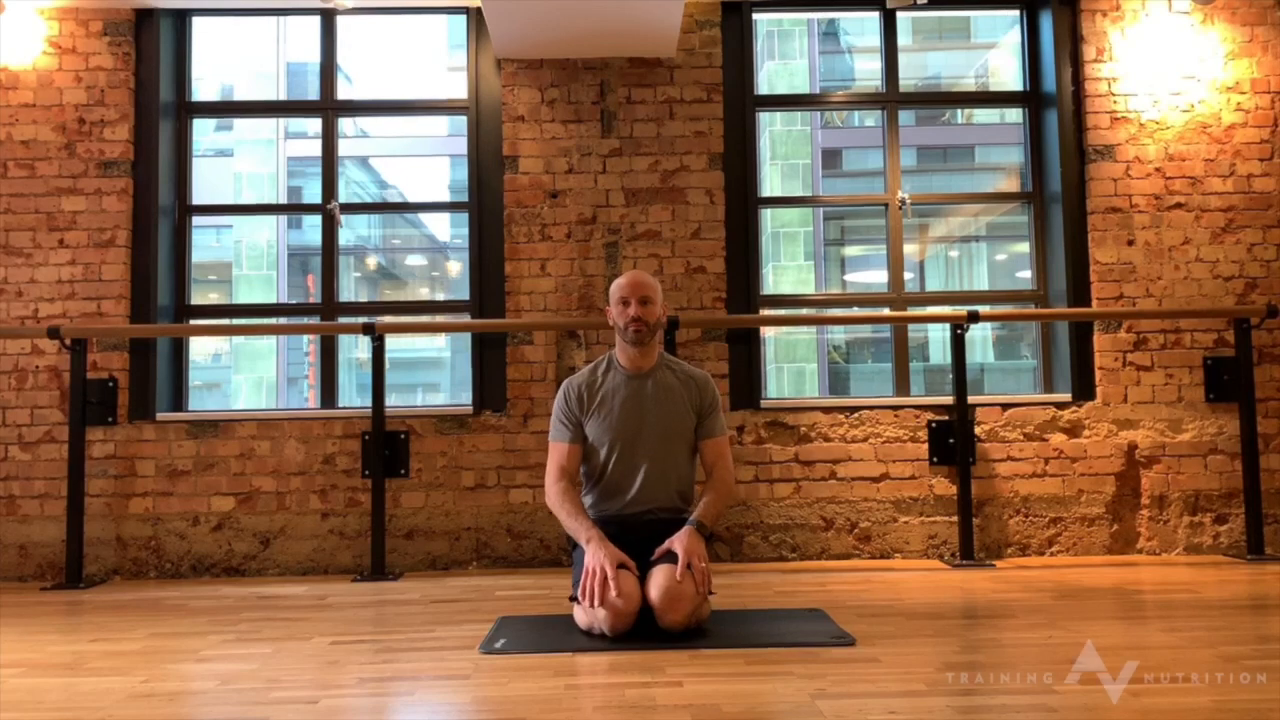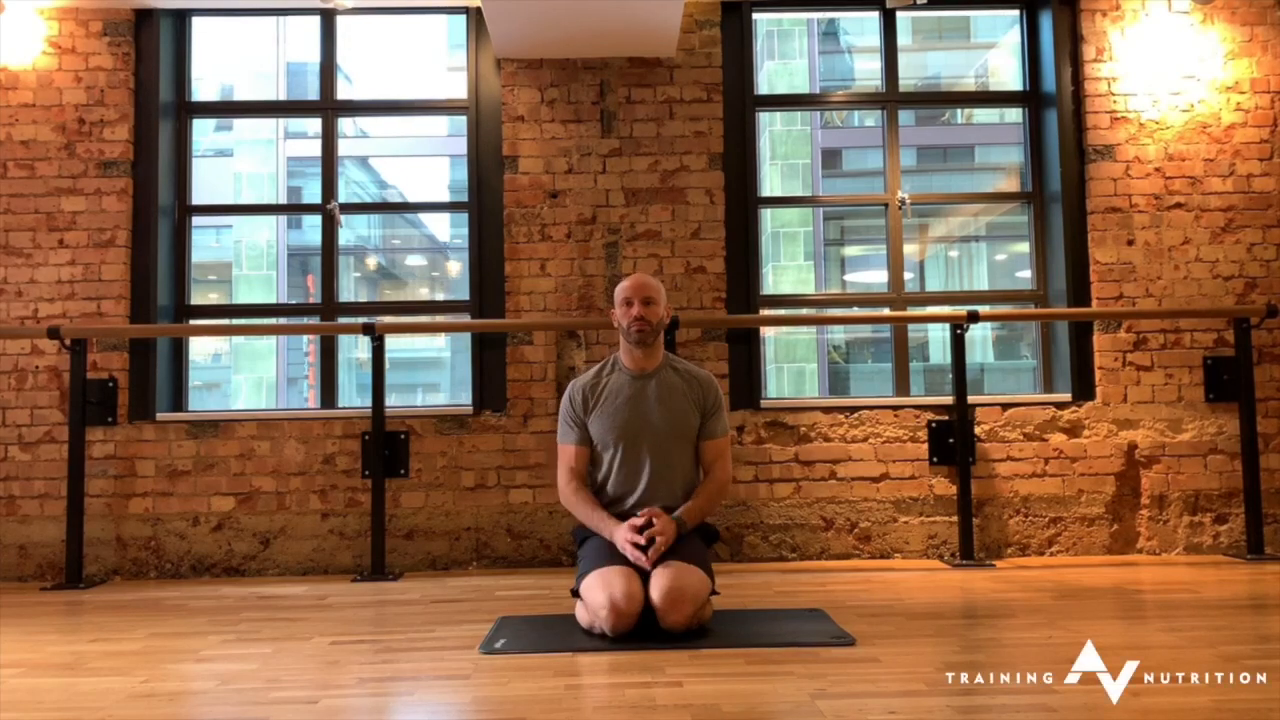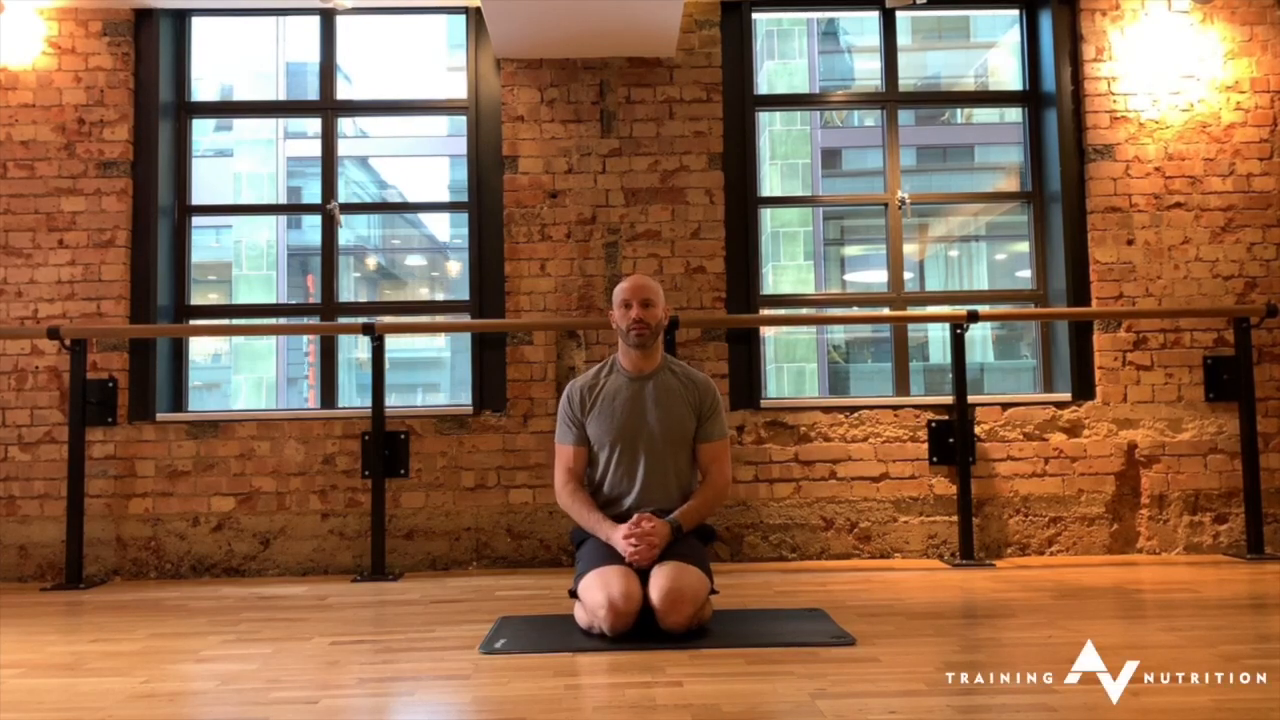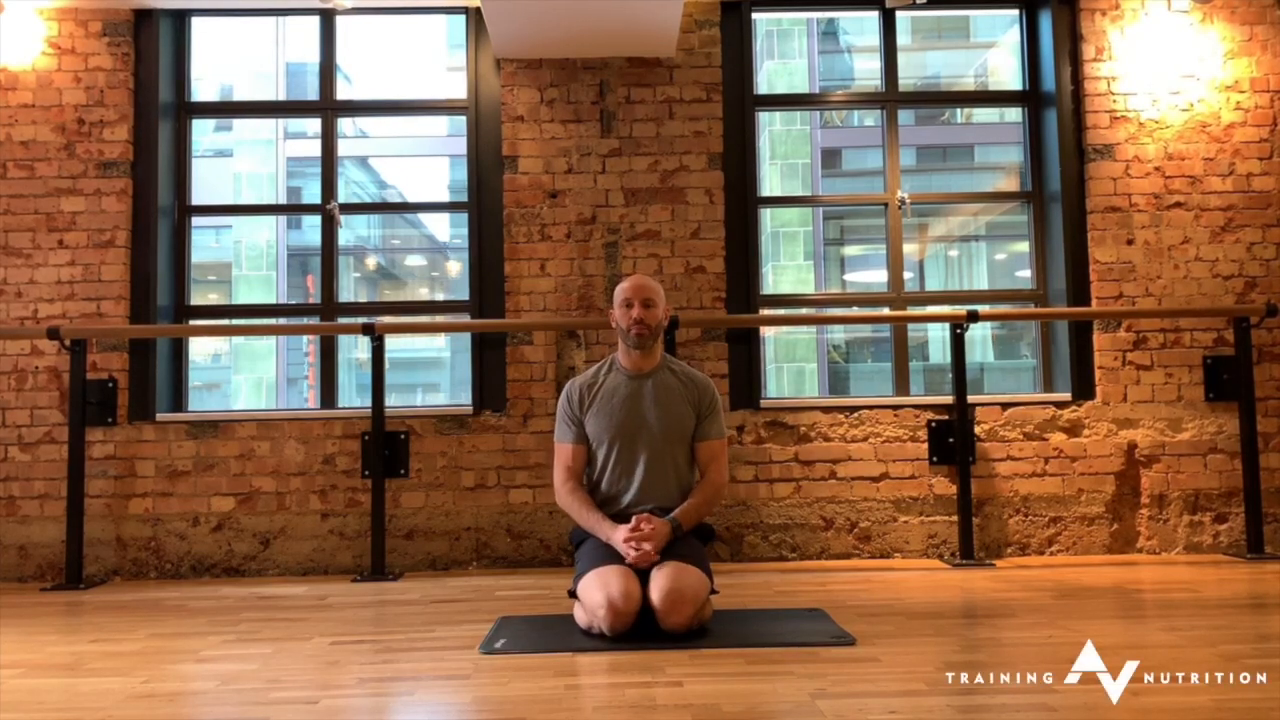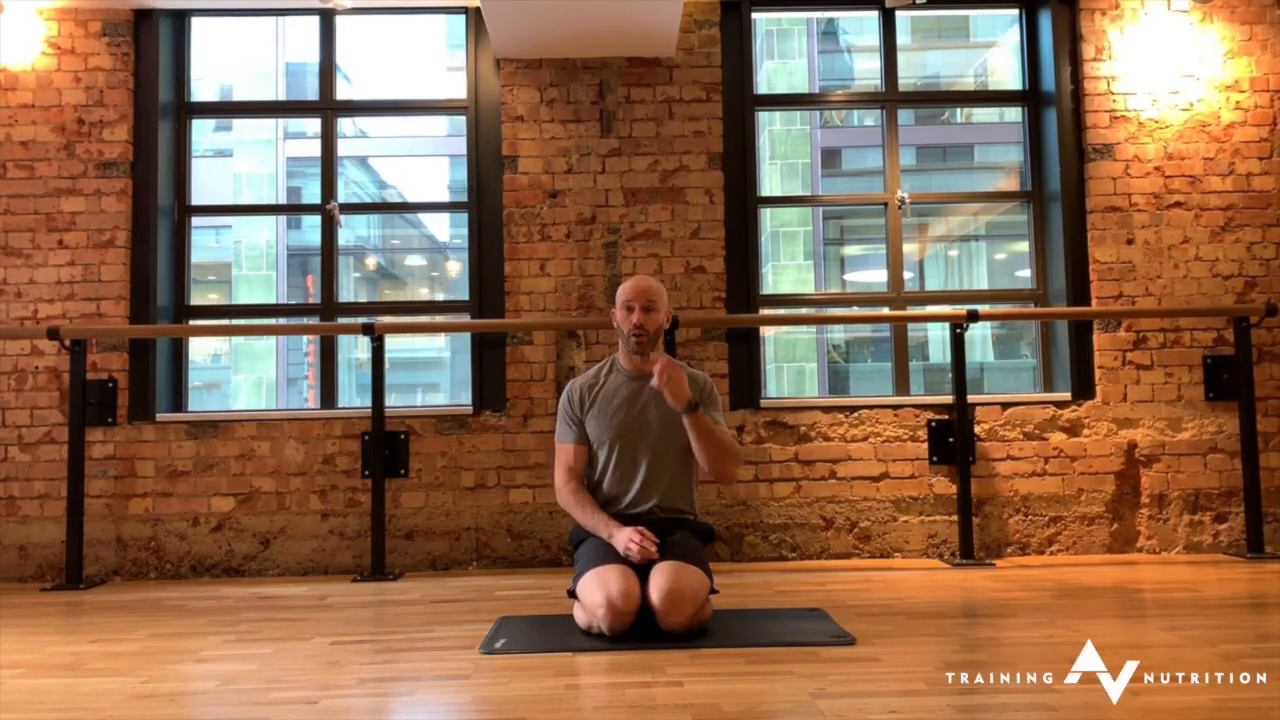
dt=0.4s
person 1, frame 1
left shoulder: (697, 385)
right shoulder: (577, 390)
left elbow: (721, 473)
right elbow: (558, 483)
left wrist: (694, 529)
right wrist: (594, 541)
left hip: (672, 525)
right hip: (604, 526)
left knee: (673, 607)
right knee: (614, 612)
right ankle: (587, 603)
person 1, frame 2
left shoulder: (701, 386)
right shoulder: (583, 391)
left elbow: (718, 474)
right elbow: (570, 483)
left wrist: (675, 522)
right wrist: (615, 529)
left hip: (679, 529)
right hip: (608, 530)
left knee: (675, 608)
right knee: (616, 611)
right ankle: (588, 597)
person 1, frame 3
left shoulder: (699, 389)
right shoulder: (581, 392)
left elbow: (717, 479)
right elbow: (567, 484)
left wrist: (670, 527)
right wrist: (612, 533)
left hip: (678, 530)
right hip: (605, 530)
left knee: (675, 608)
right knee: (614, 611)
right ankle: (589, 595)
person 1, frame 4
left shoulder: (698, 388)
right shoulder: (580, 391)
left elbow: (715, 477)
right elbow: (566, 483)
left wrist: (670, 526)
right wrist: (612, 532)
left hip: (678, 529)
right hip: (604, 530)
left knee: (676, 608)
right knee: (614, 610)
right ankle: (588, 596)
person 1, frame 5
left shoulder: (696, 386)
right shoulder: (581, 391)
left elbow: (727, 471)
right elbow: (567, 484)
left wrist: (686, 405)
right wrist: (615, 532)
left hip: (676, 527)
right hip: (605, 530)
left knee: (675, 607)
right knee: (614, 609)
left ankle: (649, 594)
right ankle: (587, 597)
